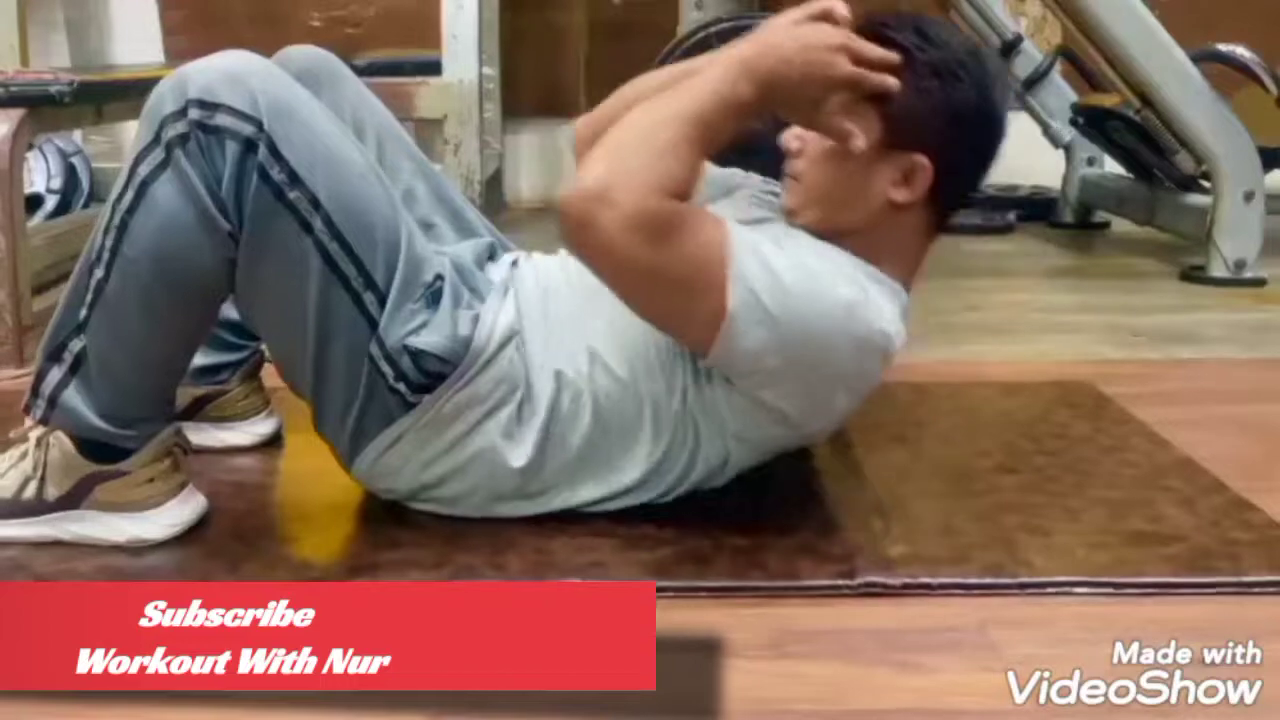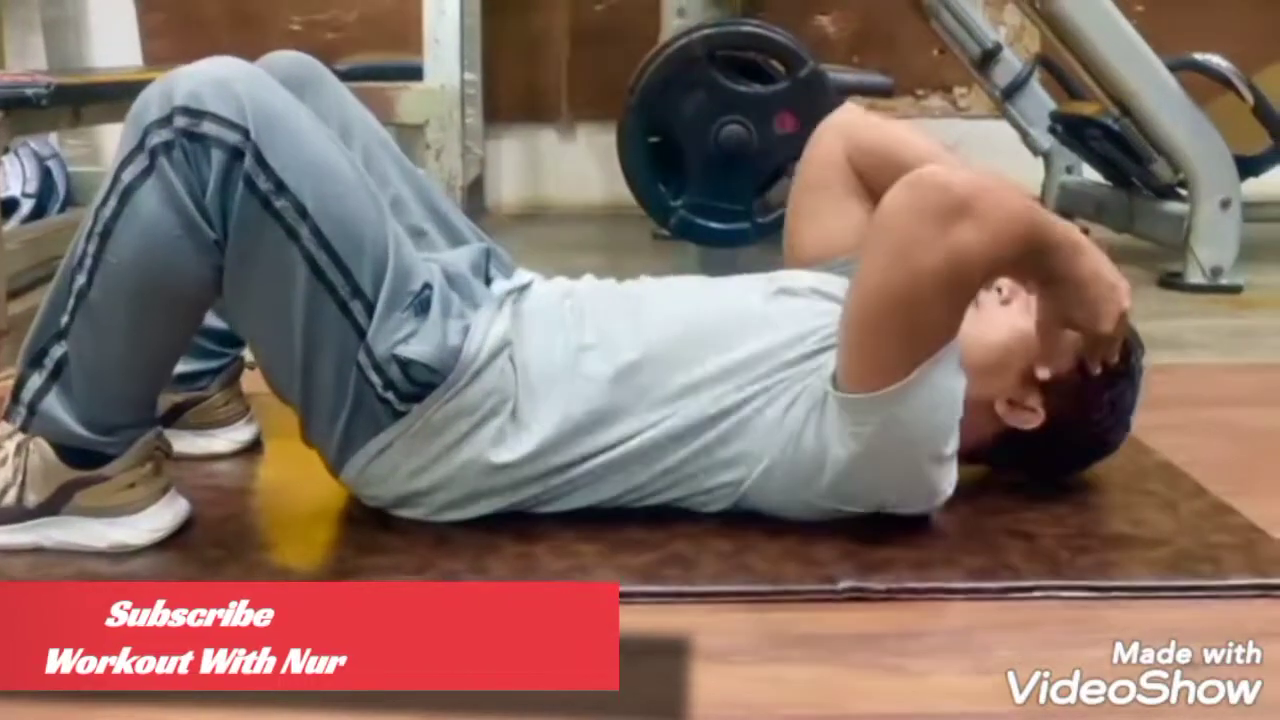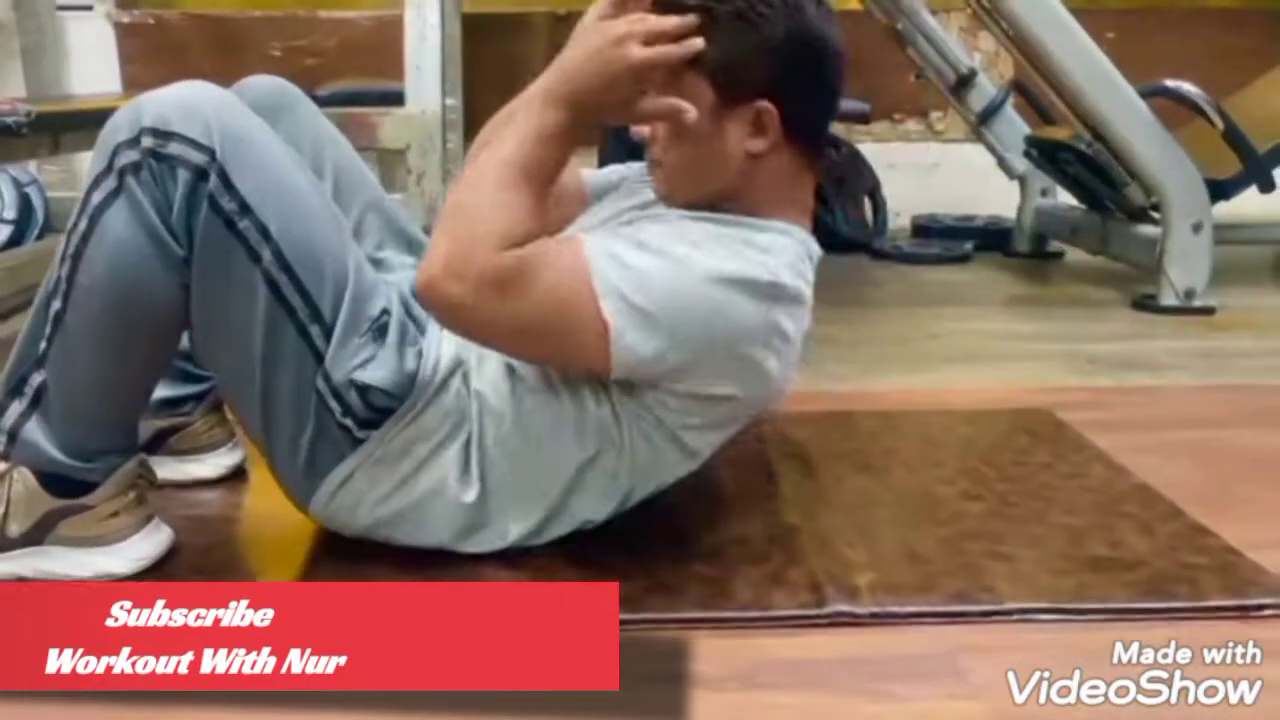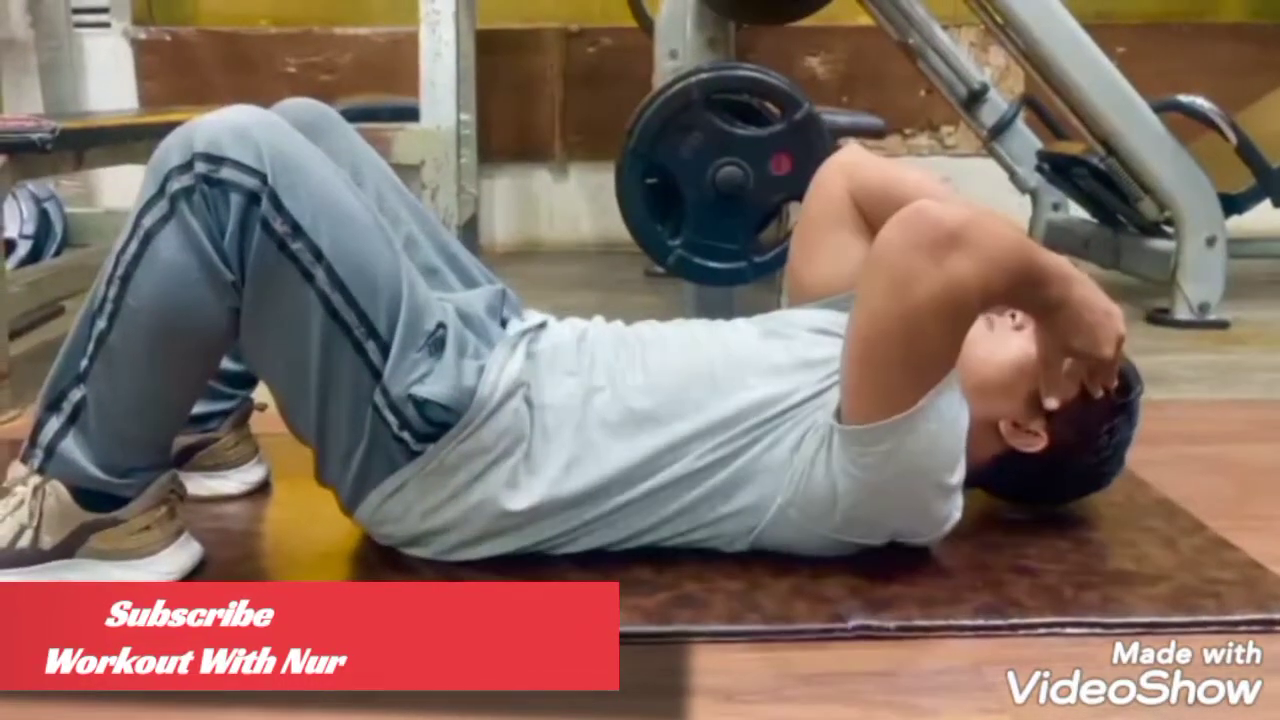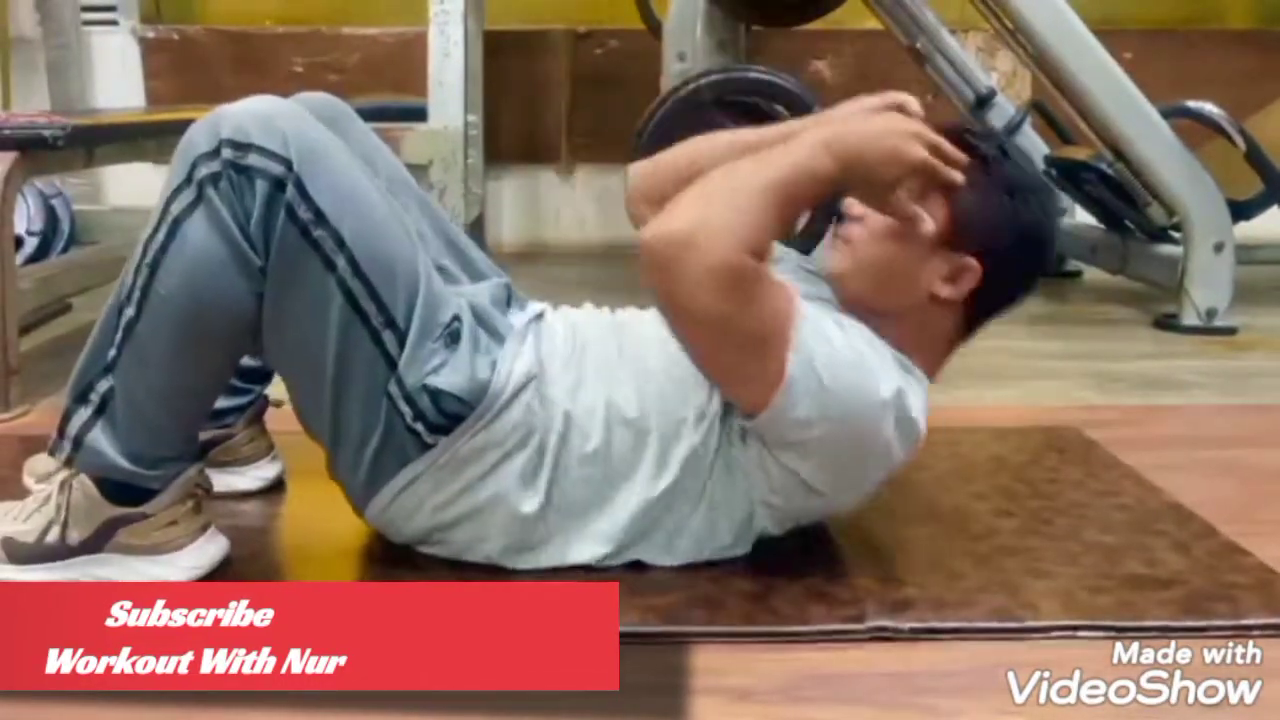
dt=1s
person 1, frame 1
left shoulder: (837, 321)
right shoulder: (808, 235)
left elbow: (601, 206)
right elbow: (602, 133)
left hip: (440, 399)
right hip: (485, 297)
left knee: (220, 105)
left ankle: (98, 456)
right ankle: (214, 375)
person 1, frame 2
left shoulder: (894, 446)
right shoulder: (866, 333)
left elbow: (943, 207)
right elbow: (842, 138)
left wrist: (1065, 258)
right wrist: (1043, 228)
left hip: (432, 405)
right hip: (492, 315)
left knee: (205, 115)
right knee: (281, 84)
right ankle: (188, 384)
person 1, frame 3
left shoulder: (732, 289)
right shoulder: (707, 202)
left elbow: (461, 278)
right elbow: (494, 199)
left wrist: (569, 92)
right wrist: (579, 78)
left hip: (390, 442)
right hip: (424, 358)
left knee: (172, 138)
right knee: (260, 107)
right ankle: (173, 411)
person 1, frame 4
left shoulder: (896, 476)
right shoulder: (860, 359)
left elbow: (939, 244)
right elbow: (847, 178)
left wrist: (1060, 289)
right wrist: (1027, 263)
left hip: (451, 445)
right hip: (503, 353)
left knee: (222, 166)
right knee: (295, 130)
left ankle: (92, 500)
right ankle: (195, 426)
person 1, frame 5
left shoulder: (865, 399)
right shoulder: (841, 305)
left elbow: (677, 249)
right elbow: (650, 191)
left wrist: (825, 150)
right wrist: (817, 139)
left hip: (460, 445)
right hip: (510, 355)
left knee: (246, 154)
right knee: (309, 124)
left ankle: (119, 500)
right ankle: (206, 423)
